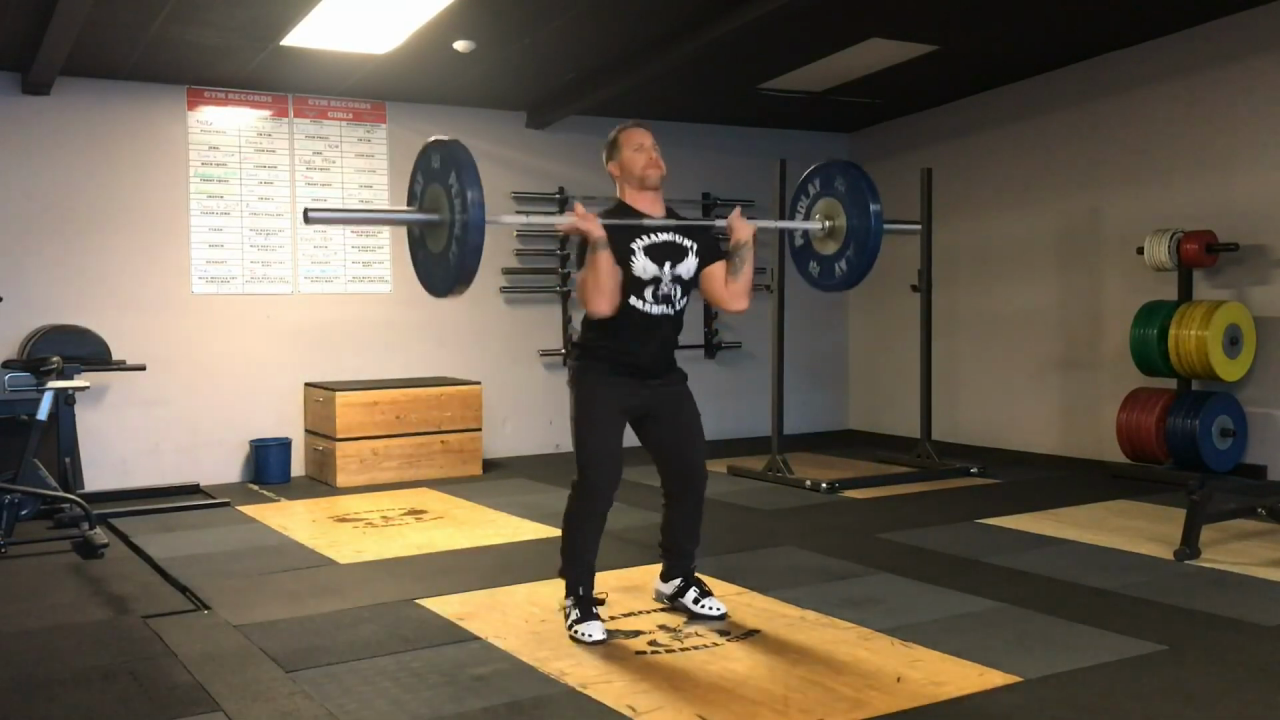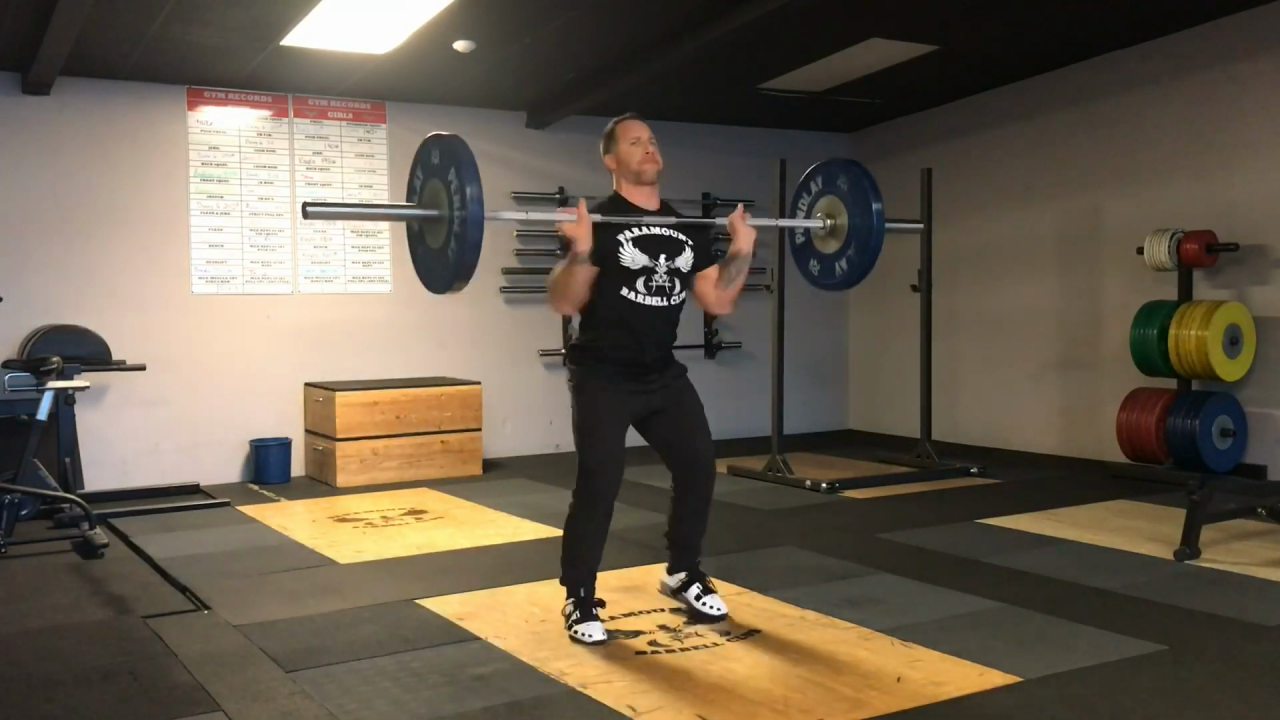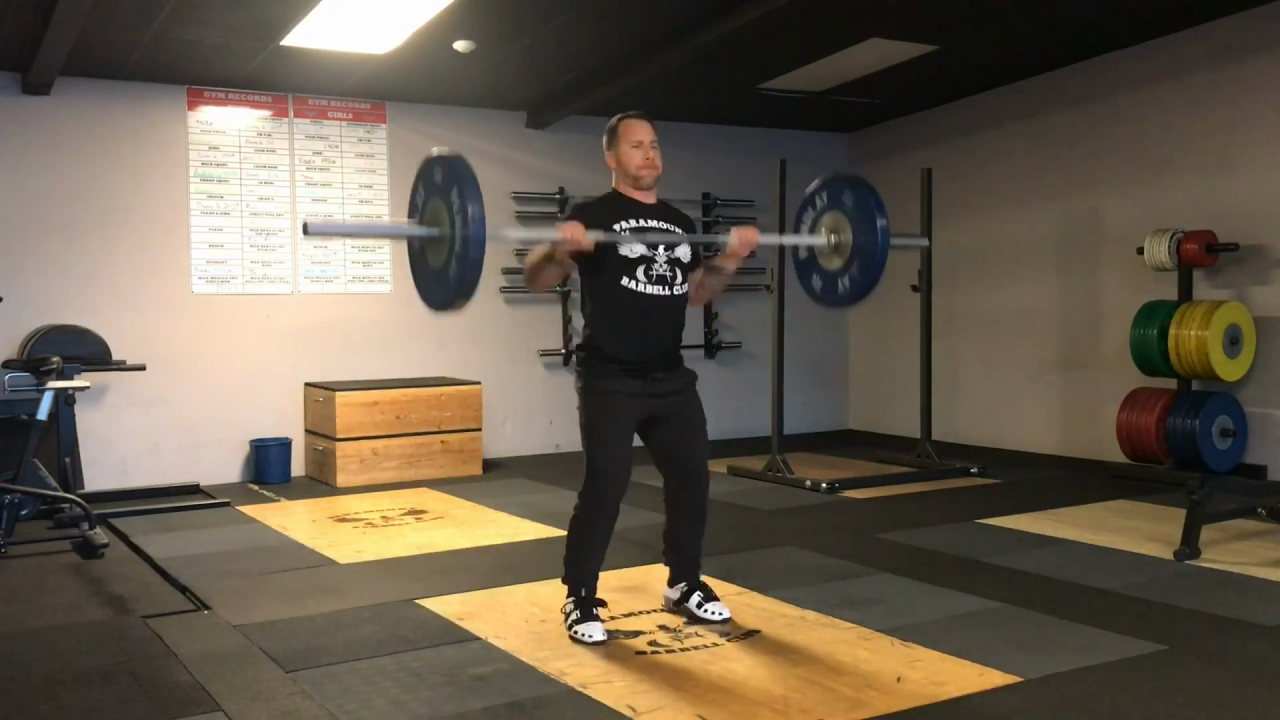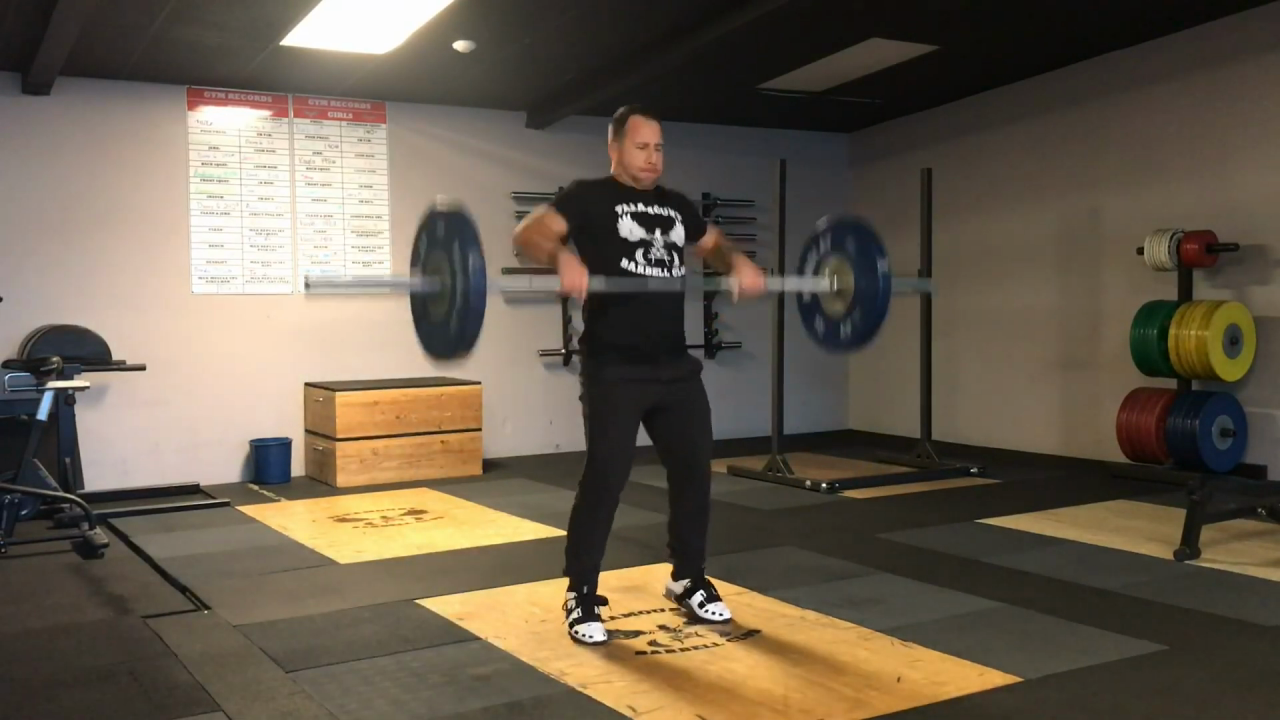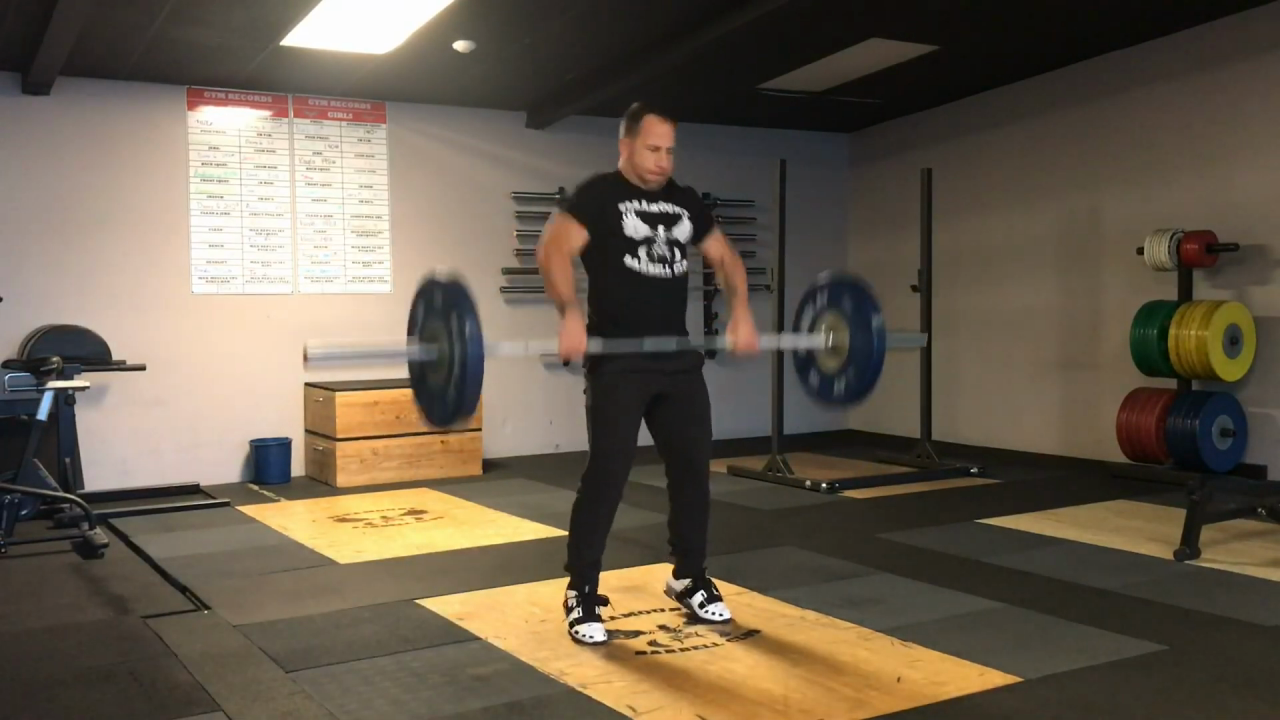
dt=0.1s
person 1, frame 1
left shoulder: (693, 233)
right shoulder: (607, 229)
left elbow: (735, 299)
right elbow: (600, 304)
left wrist: (742, 239)
right wrist: (596, 237)
left hip: (662, 376)
right hip: (602, 375)
left knee: (689, 474)
right knee: (597, 480)
left ankle: (676, 579)
right ankle: (580, 598)
person 1, frame 2
left shoulder: (685, 230)
right shoulder: (599, 220)
left elbow: (718, 302)
right elbow: (564, 303)
left wrist: (738, 249)
right wrist: (578, 250)
left hip: (664, 375)
right hip: (602, 374)
left knee: (698, 471)
right knee: (598, 482)
left ankle: (682, 575)
right ankle: (579, 599)
person 1, frame 3
left shoulder: (679, 222)
right shoulder: (594, 214)
left elbow: (699, 293)
right elbow: (536, 277)
left wrist: (732, 258)
right wrist: (562, 246)
left hip: (671, 377)
right hip: (609, 377)
left knee: (691, 478)
right knee: (606, 485)
left ankle: (685, 585)
right ankle: (580, 599)
person 1, frame 4
left shoulder: (676, 204)
right shoulder: (590, 197)
left elbow: (713, 246)
right elbow: (529, 233)
left wrist: (738, 265)
right wrist: (565, 260)
left hip: (676, 365)
right hip: (615, 367)
left knee: (694, 473)
right knee: (606, 476)
left ankle: (688, 581)
right ankle: (582, 596)
person 1, frame 5
left shoulder: (685, 200)
right shoulder: (599, 194)
left elbow: (725, 258)
right elbow: (552, 249)
left wrist: (740, 313)
right wrist: (571, 315)
left hip: (678, 359)
right hip: (618, 360)
left knee: (692, 470)
right knee: (608, 472)
left ankle: (688, 579)
right ankle: (581, 595)
